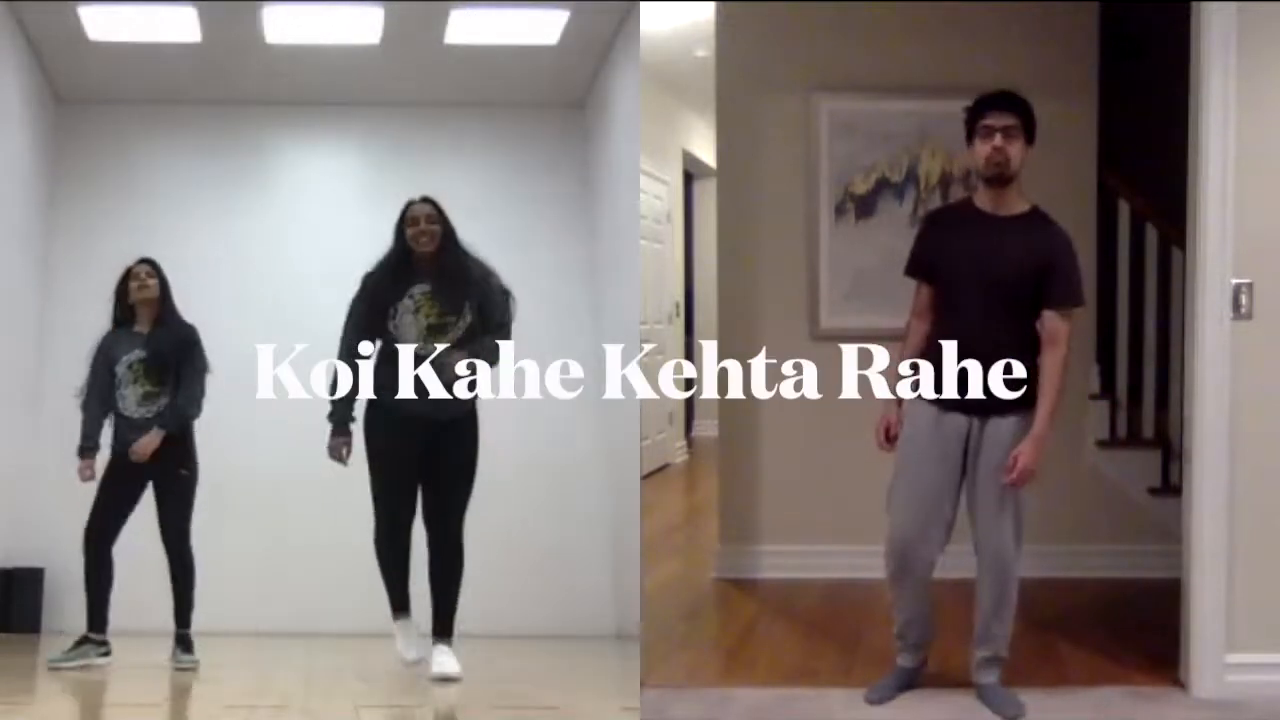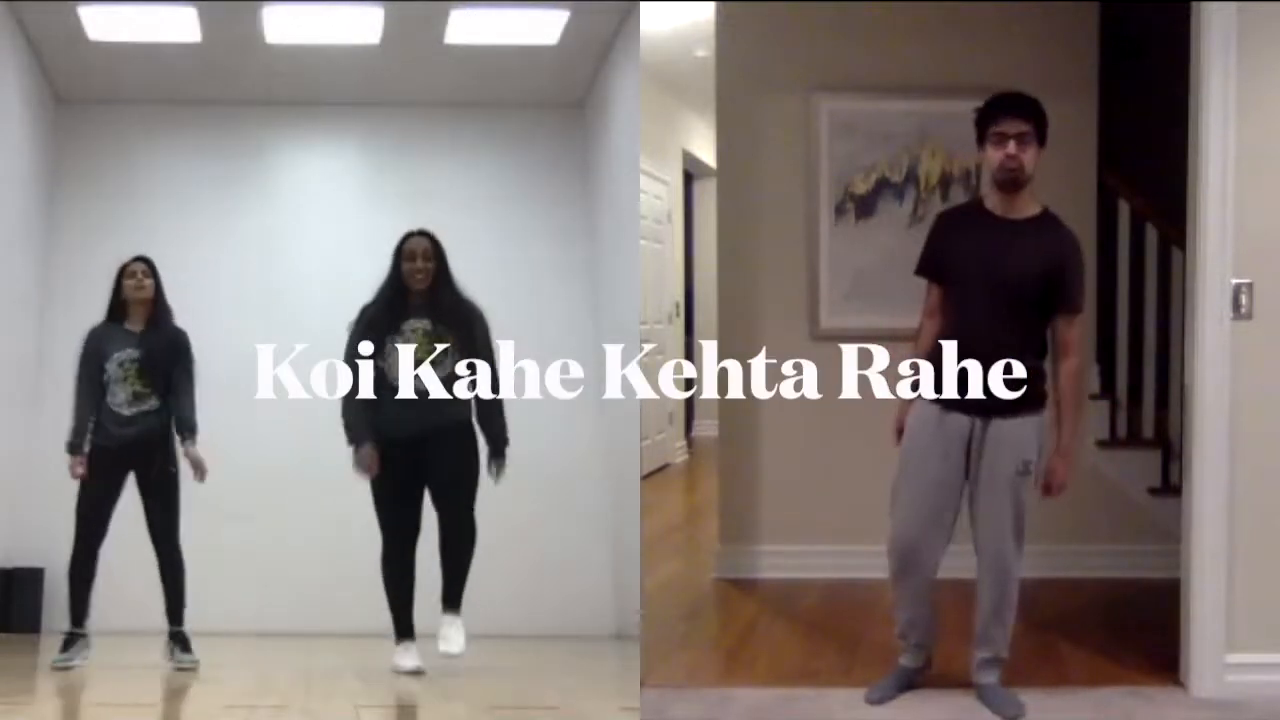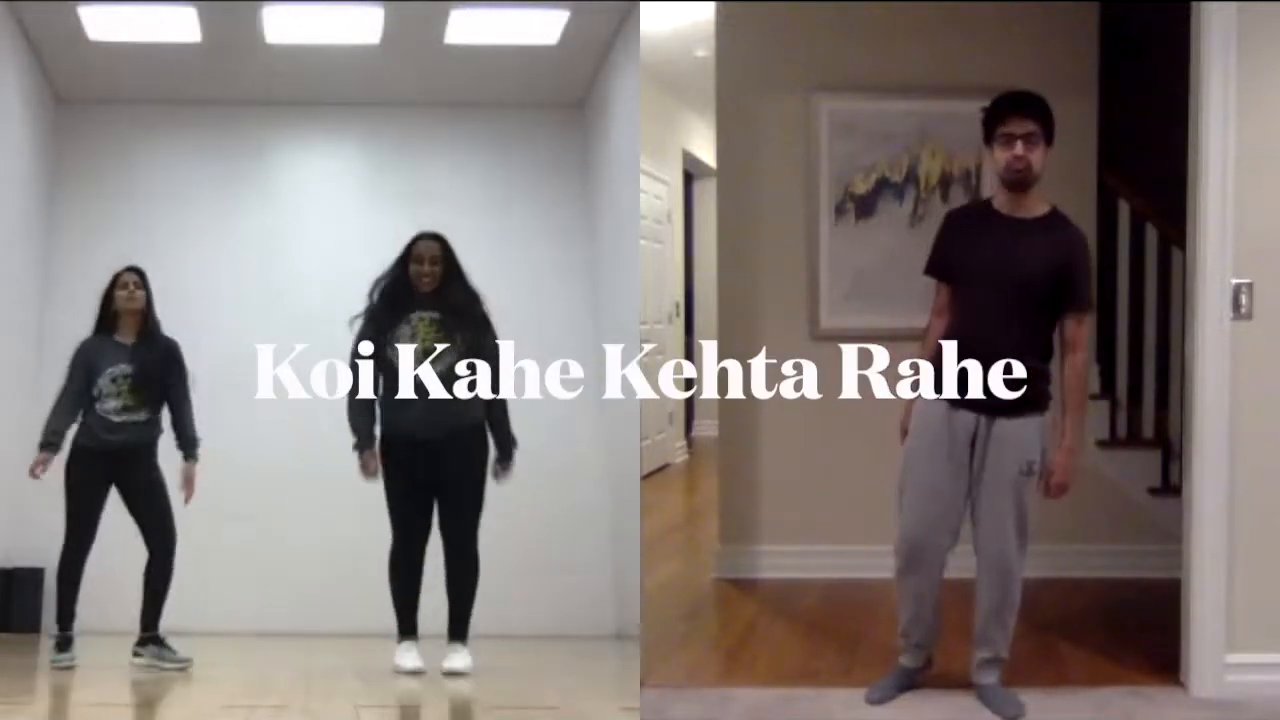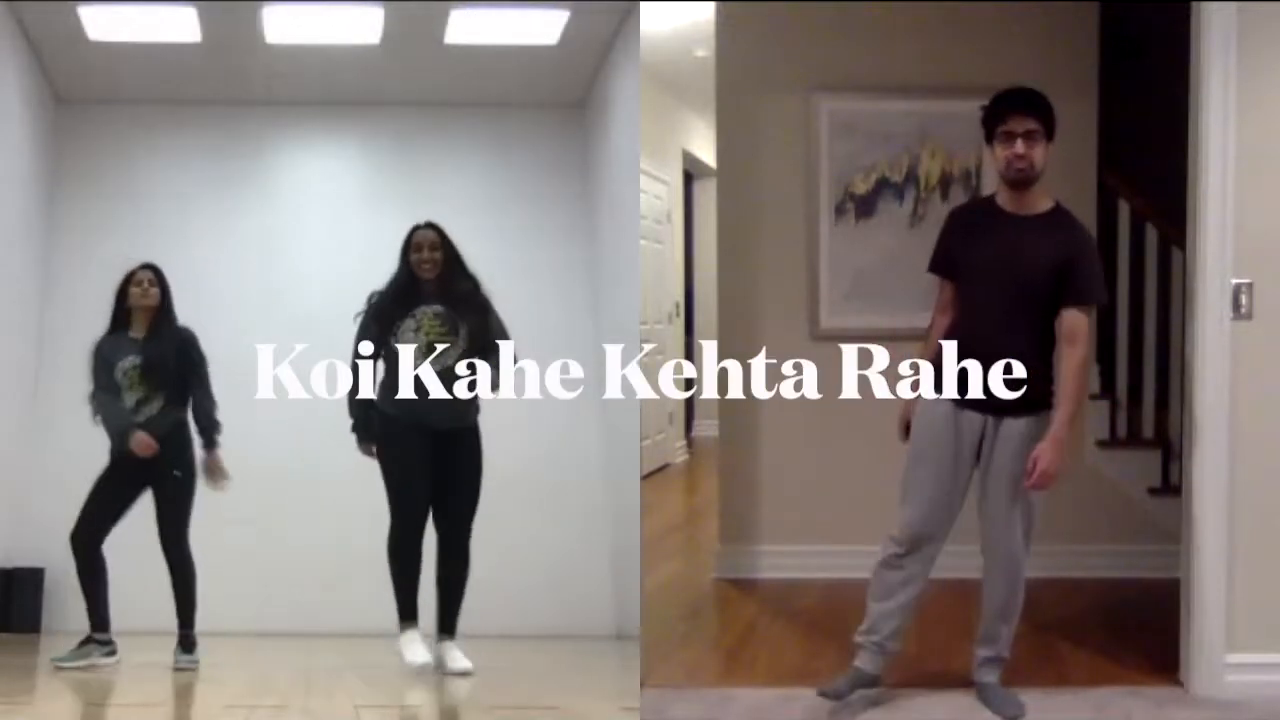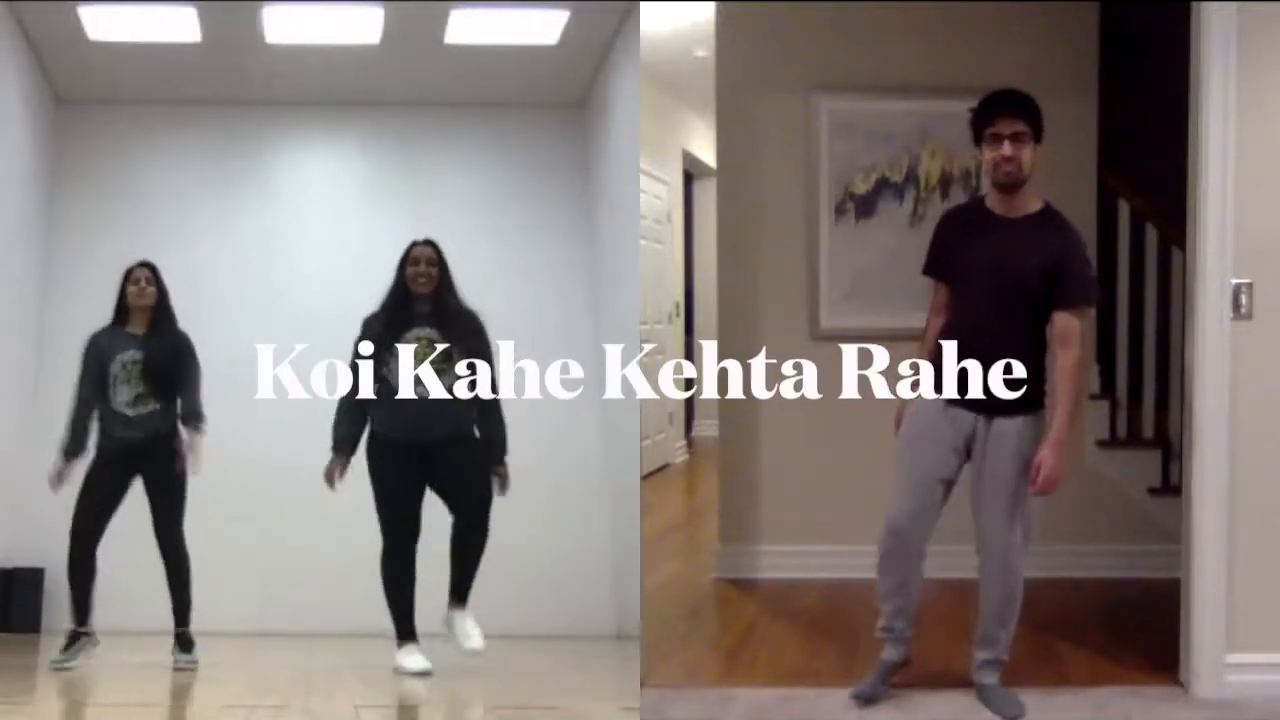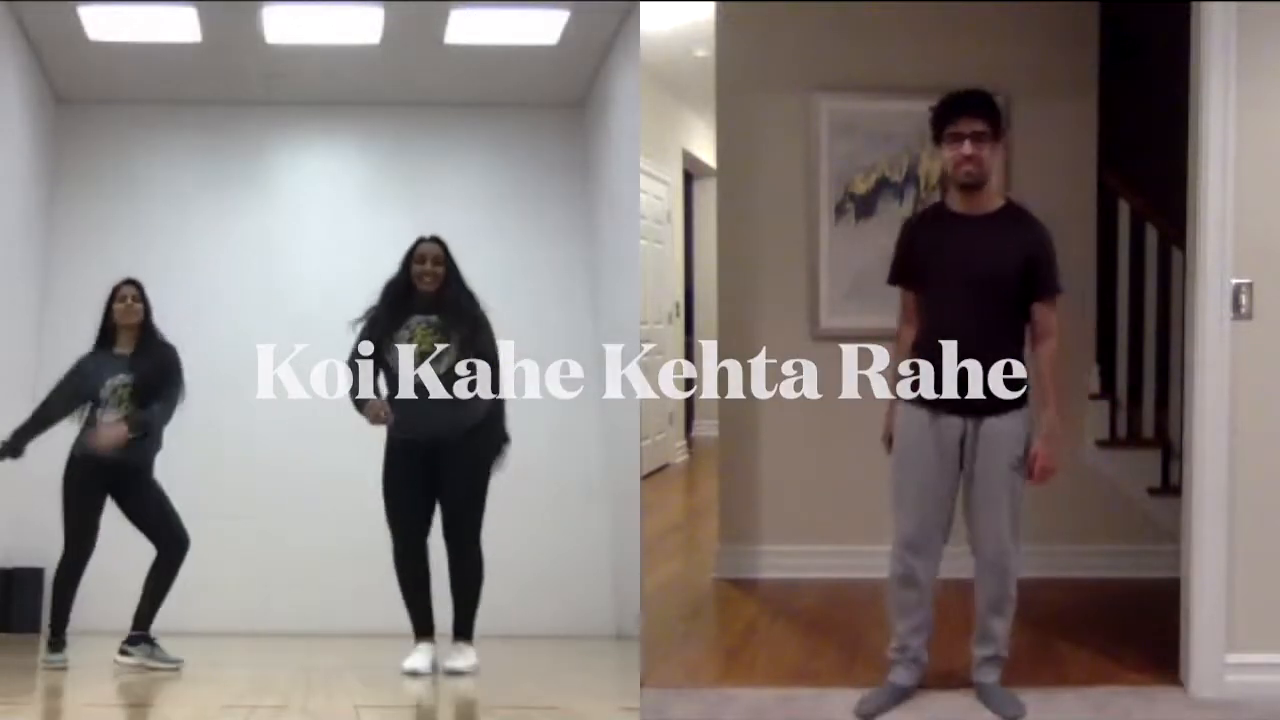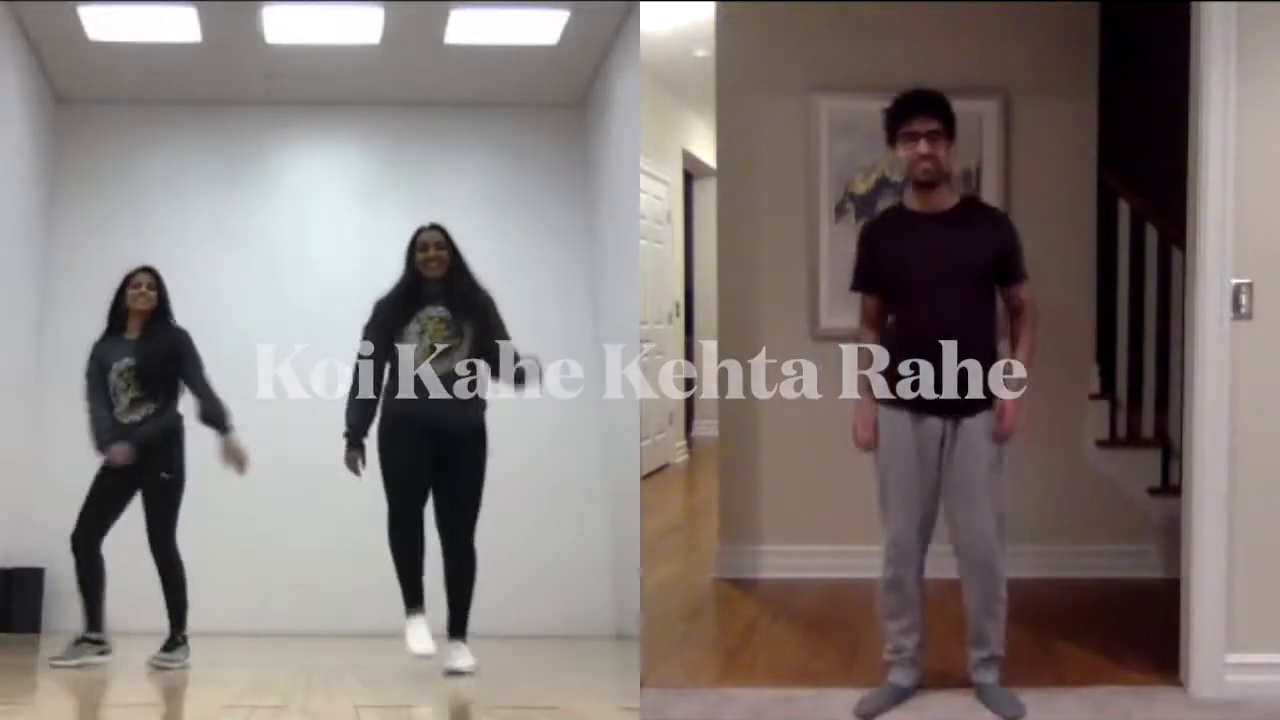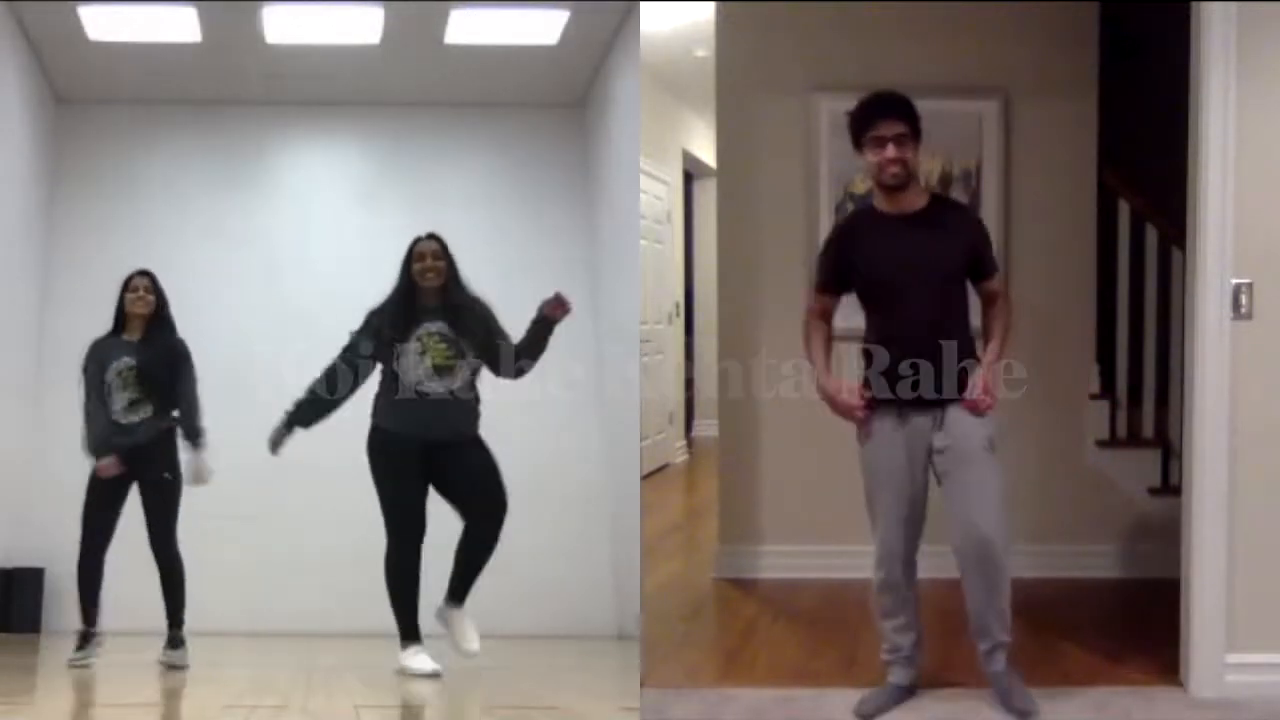
dt=0.3s
person 1, frame 1
left shoulder: (1048, 241)
right shoulder: (939, 226)
left elbow: (1055, 344)
right elbow: (921, 318)
left wrist: (1036, 434)
right wrist: (895, 399)
left hip: (1006, 417)
right hip: (933, 408)
left knee: (998, 550)
right knee: (907, 541)
right ankle: (908, 658)
person 1, frame 2
left shoulder: (1057, 243)
right shoulder: (951, 226)
left elbow: (1067, 350)
left wrist: (1064, 446)
right wrist: (908, 396)
left hip: (1014, 419)
right hip: (940, 408)
left knee: (1000, 551)
right knee: (910, 541)
right ankle: (912, 658)
person 1, frame 3
left shoulder: (1066, 242)
right shoulder: (960, 225)
left elbow: (1074, 349)
left wrist: (1068, 442)
right wrist: (915, 394)
left hip: (1019, 419)
right hip: (945, 405)
left knee: (1001, 551)
right knee: (917, 539)
right ankle: (913, 659)
person 1, frame 4
left shoulder: (1071, 239)
right shoulder: (964, 222)
left elbow: (1074, 343)
left wrist: (1058, 436)
right wrist: (917, 391)
left hip: (1023, 416)
right hip: (950, 402)
left knee: (1007, 550)
right knee: (915, 533)
right ankle: (870, 657)
person 1, frame 5
left shoulder: (1060, 241)
right shoulder: (955, 225)
left elbow: (1067, 345)
left wrist: (1057, 440)
right wrist: (912, 390)
left hip: (1014, 415)
right hip: (941, 401)
left knee: (1003, 549)
right knee: (902, 527)
right ankle: (893, 649)
person 1, frame 6
left shoulder: (1027, 234)
right shoulder: (919, 230)
left elbow: (1045, 336)
left wrist: (1047, 429)
right wrist: (894, 403)
left hip: (1001, 415)
right hip: (926, 410)
left knee: (996, 549)
right knee: (913, 545)
right ankle: (904, 669)
person 1, frame 7
left shoulder: (990, 225)
right shoulder: (880, 234)
left elbow: (1023, 308)
left wrist: (1013, 383)
right wrist: (861, 399)
left hip: (975, 413)
right hip: (901, 413)
left knee: (980, 548)
right knee: (902, 548)
person 1, frame 8
left shoulder: (960, 222)
right shoulder: (849, 236)
left elbow: (996, 298)
right elbow: (817, 315)
left wrist: (989, 366)
right wrist: (826, 378)
left hip: (959, 404)
right hip: (886, 411)
left knee: (982, 535)
right knee: (893, 548)
left ankle: (997, 661)
right ankle: (900, 670)
person 2, frame 1
left shoulder: (473, 279)
right shoulder: (378, 285)
left elbow: (500, 331)
right elbow: (351, 356)
left wrist: (475, 360)
right wrist: (341, 423)
left hip: (453, 422)
right hip: (392, 419)
left knee: (446, 528)
right knee: (393, 518)
left ankle: (443, 643)
right ankle: (401, 615)
person 2, frame 2
left shoulder: (464, 316)
right shoulder: (375, 318)
right elbow: (355, 384)
left wrist: (497, 444)
right wrist: (361, 440)
left hip: (449, 434)
right hip: (391, 442)
left knee: (457, 514)
right knee: (398, 539)
left ankle: (452, 612)
right ankle: (404, 640)
person 2, frame 3
left shoulder: (470, 314)
right shoulder: (381, 314)
left elbow: (493, 382)
right elbow: (362, 384)
left wrist: (505, 442)
right wrist: (364, 442)
left hip: (462, 441)
right hip: (402, 443)
left knee: (460, 539)
right knee: (409, 538)
left ankle: (459, 642)
right ankle: (406, 640)
person 2, frame 4
left shoulder: (472, 305)
right shoulder: (385, 307)
left elbow: (501, 354)
left wrist: (495, 377)
right wrist: (362, 428)
left hip: (458, 431)
right hip: (401, 427)
left knee: (456, 533)
right knee: (409, 515)
left ankle: (447, 640)
right ankle: (409, 627)
person 2, frame 5
left shoulder: (465, 325)
right shoulder: (380, 327)
left elbow: (488, 391)
right elbow: (355, 389)
left wrist: (497, 452)
right wrist: (341, 449)
left hip: (452, 440)
right hip: (392, 444)
left knee: (475, 510)
right knee: (399, 540)
left ankle: (459, 606)
right ankle: (407, 643)
person 2, frame 6
left shoulder: (468, 316)
right shoulder: (383, 318)
left elbow: (491, 377)
right elbow: (357, 370)
left wrist: (496, 436)
right wrist: (367, 400)
left hip: (465, 440)
right hip: (407, 443)
left knee: (462, 536)
right knee: (407, 538)
left ankle: (463, 642)
right ankle: (423, 642)
person 2, frame 7
left shoulder: (475, 306)
right shoulder: (392, 309)
left elbow: (500, 360)
right elbow: (368, 370)
left wrist: (521, 370)
right wrist: (355, 433)
left hip: (464, 430)
right hip: (406, 425)
left knee: (459, 531)
right knee: (405, 509)
left ankle: (456, 639)
right ankle: (415, 614)
person 2, frame 8
left shoulder: (472, 315)
right shoulder: (386, 320)
left elbow: (511, 365)
right elbow: (343, 372)
left wrist: (544, 325)
right wrist: (295, 420)
left hip: (457, 441)
right hip: (395, 442)
left knee: (490, 510)
right knee: (406, 536)
left ankle: (455, 604)
right ankle: (410, 644)
person 3, frame 1
left shoulder: (183, 336)
right shoulder: (112, 343)
left elbow: (192, 393)
right elbow: (97, 400)
left wrist: (159, 432)
right wrist: (88, 451)
left hip: (173, 451)
right hip: (126, 455)
left knee: (176, 544)
right knee: (97, 538)
left ankle: (183, 639)
right ankle: (96, 639)
person 3, frame 2
left shoulder: (173, 339)
right shoulder: (100, 337)
left elbow: (183, 395)
right elbow: (87, 396)
left wrist: (189, 441)
right wrist: (78, 449)
left hip: (157, 449)
right hip: (107, 449)
left knee: (166, 541)
right knee: (86, 537)
left ankle: (178, 637)
right ankle: (77, 634)
person 3, frame 3
left shoulder: (165, 349)
right shoulder: (91, 349)
left elbow: (179, 404)
right elbow: (69, 399)
left wrist: (190, 456)
right wrist: (48, 446)
left hip: (140, 457)
right hip: (92, 456)
left knee: (164, 542)
right knee: (76, 544)
left ankle: (149, 639)
right ankle: (64, 637)
person 3, frame 4
left shoulder: (181, 341)
right shoulder: (108, 347)
left elbow: (201, 396)
right elbow: (104, 399)
left wrist: (210, 447)
right wrist: (129, 433)
left hip: (173, 453)
right hip: (127, 455)
left knee: (174, 544)
right knee: (84, 537)
left ankle: (186, 641)
right ankle: (100, 638)
person 3, frame 5
left shoulder: (176, 342)
right shoulder: (102, 341)
left elbow: (190, 391)
right elbow: (87, 400)
left wrist: (193, 429)
right wrist: (68, 453)
left hip: (162, 451)
right hip: (114, 452)
left knee: (171, 542)
right knee: (82, 536)
left ankle: (183, 639)
right ankle: (80, 632)
person 3, frame 6
left shoulder: (164, 358)
right shoulder: (93, 363)
left elbow: (165, 408)
right elbow: (52, 407)
left wrist: (127, 429)
left hip: (136, 472)
right hip: (87, 468)
left knee: (176, 542)
right knee: (77, 551)
left ankle: (138, 638)
right ankle: (56, 640)
person 3, frame 7
left shoulder: (171, 341)
right shoulder: (103, 348)
left elbow: (200, 386)
right elbow: (97, 403)
left wrist: (224, 432)
right wrist: (110, 441)
left hip: (162, 453)
right hip: (121, 456)
left knee: (161, 543)
right knee: (84, 538)
left ankle: (178, 639)
right ankle: (94, 638)
person 3, frame 8
left shoulder: (170, 348)
right shoulder: (101, 350)
left elbow: (186, 398)
right elbow: (94, 406)
left wrist: (197, 449)
right wrist: (100, 452)
left hip: (157, 455)
right hip: (112, 459)
left knee: (164, 544)
right knee: (93, 543)
left ankle: (175, 638)
right ankle: (88, 634)
